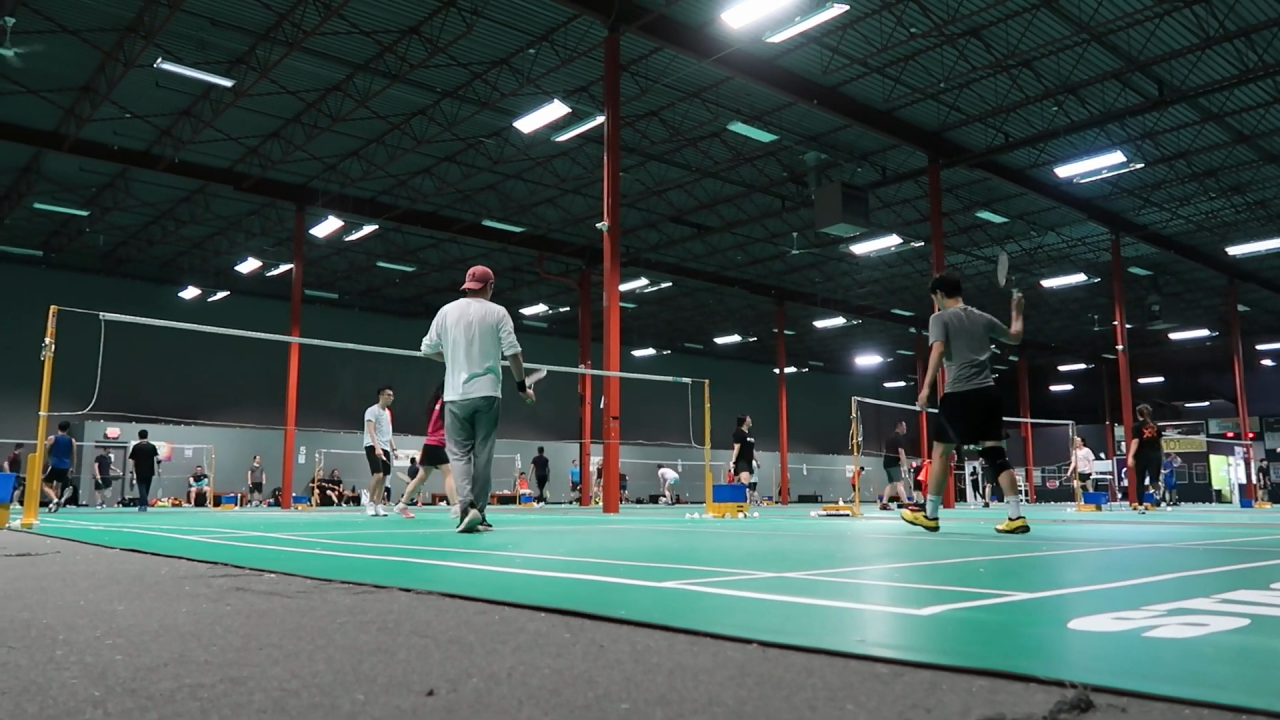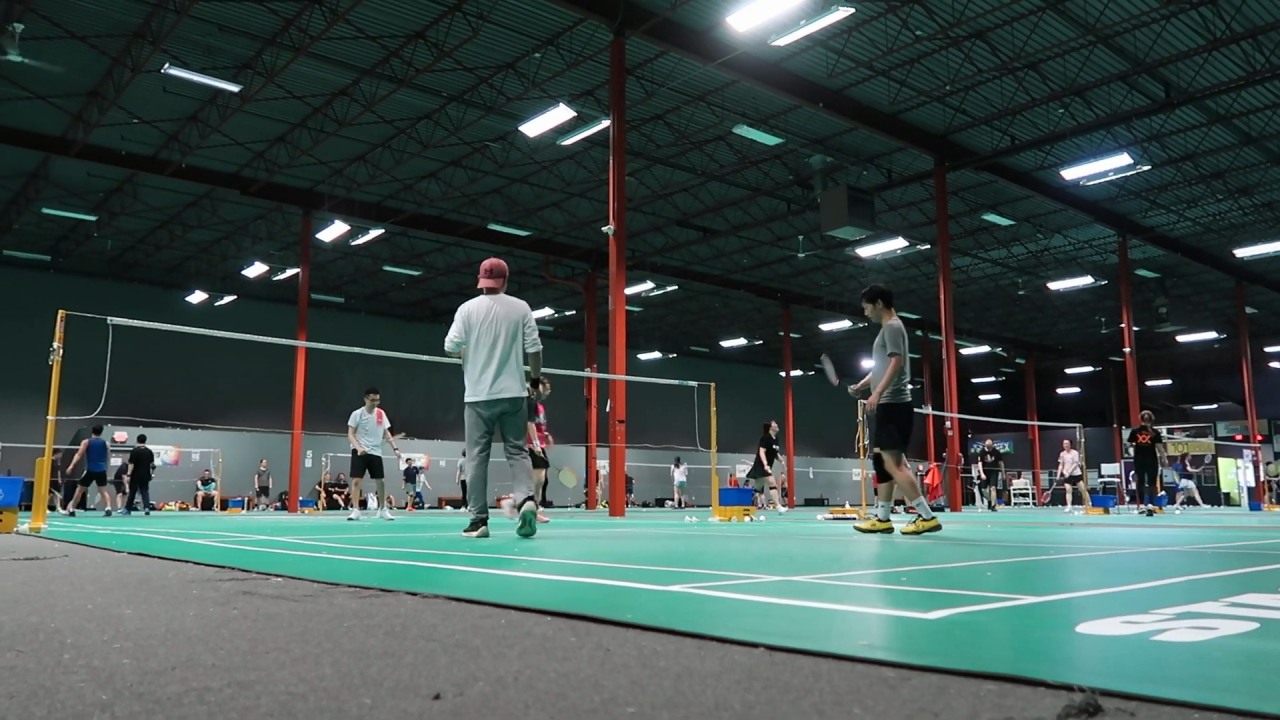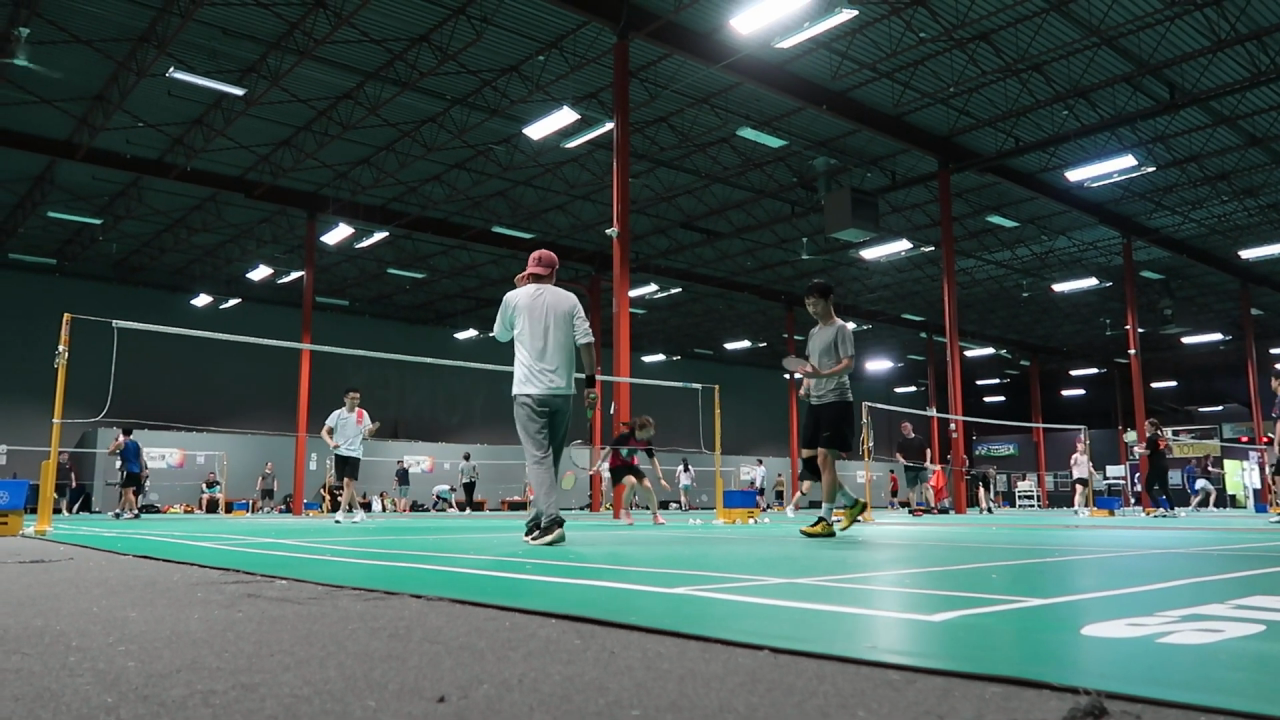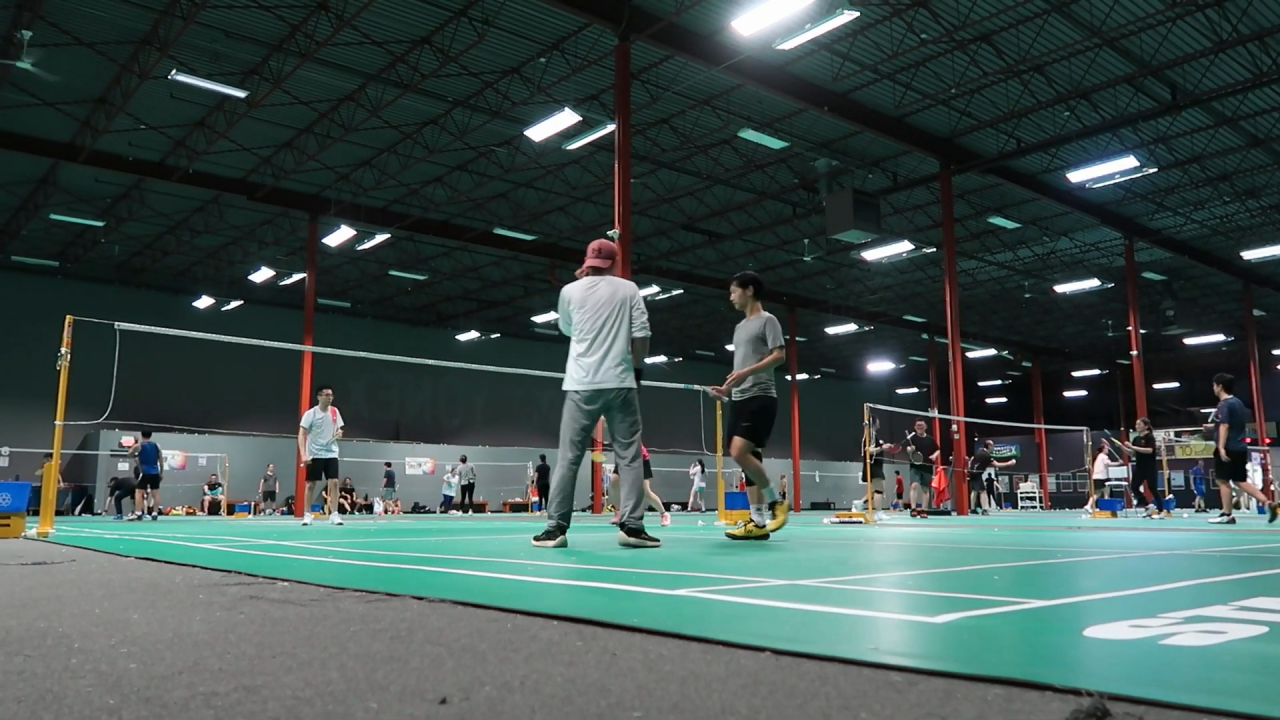
dt=0.7s
person 1, frame 1
left shoulder: (447, 311)
right shoulder: (498, 312)
left elbow: (427, 349)
right elbow: (512, 352)
right wrist: (522, 386)
left hip: (456, 394)
right hip: (487, 393)
left knee: (459, 453)
right knee: (483, 454)
left ankle: (467, 506)
right ankle: (478, 512)
person 1, frame 2
left shoulder: (467, 308)
right shoulder: (521, 307)
left elbow: (451, 346)
right elbow: (534, 349)
right wrist: (534, 381)
left hip: (479, 395)
right hip: (513, 393)
left knee: (478, 457)
right knee: (518, 452)
left ankle: (479, 520)
right ankle: (527, 500)
person 1, frame 3
left shoulder: (514, 297)
right shoulder: (569, 300)
left elbow: (501, 335)
right elbow: (586, 341)
right wrist: (591, 381)
left hip: (529, 389)
right hip: (562, 390)
left knee: (538, 457)
right knee: (551, 458)
left ankle: (551, 521)
right ankle: (539, 520)
person 1, frame 4
left shoulder: (571, 291)
right shoulder: (628, 289)
right elbow: (641, 334)
right wrist: (636, 370)
left hip: (581, 385)
right hip: (619, 384)
left knee: (569, 456)
right knee: (629, 454)
left ankle: (556, 527)
right ankle: (631, 524)
person 2, frame 1
left shoulder: (940, 318)
right shoulder: (980, 317)
left elbow: (938, 351)
right elbow: (1014, 337)
left wrist: (925, 387)
right wrist: (1017, 312)
left hip: (959, 394)
right hip: (988, 392)
left knee: (941, 453)
right knee: (996, 454)
left ankle: (930, 514)
right ankle: (1016, 516)
person 2, frame 2
left shoulder: (891, 327)
right shoulder: (890, 329)
left elbow: (896, 363)
left wrist: (876, 394)
right wrist: (861, 385)
left hip: (892, 404)
right hip: (890, 404)
left knee: (893, 462)
right knee: (880, 460)
left ankle: (927, 516)
right ankle: (882, 518)
person 2, frame 3
left shoulder: (840, 329)
right shoulder: (813, 332)
left elbow: (848, 364)
left wrist: (820, 374)
right wrist: (805, 385)
left hip: (836, 403)
right hip: (815, 404)
left knee: (824, 459)
right knee: (808, 459)
left ankle: (826, 519)
right ankle: (852, 502)
person 2, frame 4
left shoulder: (767, 320)
right shoulder: (740, 326)
left elbow: (779, 355)
left wrist: (747, 372)
right wrist: (726, 387)
left hip: (760, 397)
right hip: (739, 399)
left knee: (739, 451)
right knee: (747, 456)
left ankle: (775, 499)
right ankle: (758, 522)
